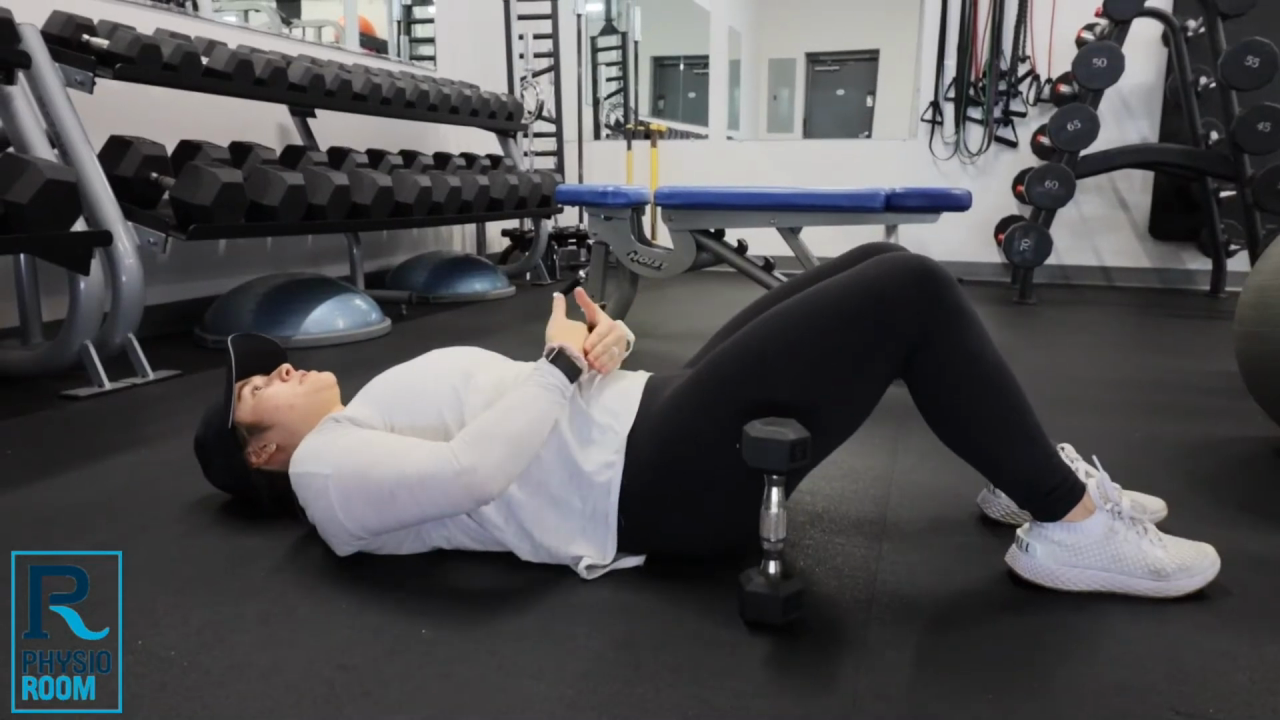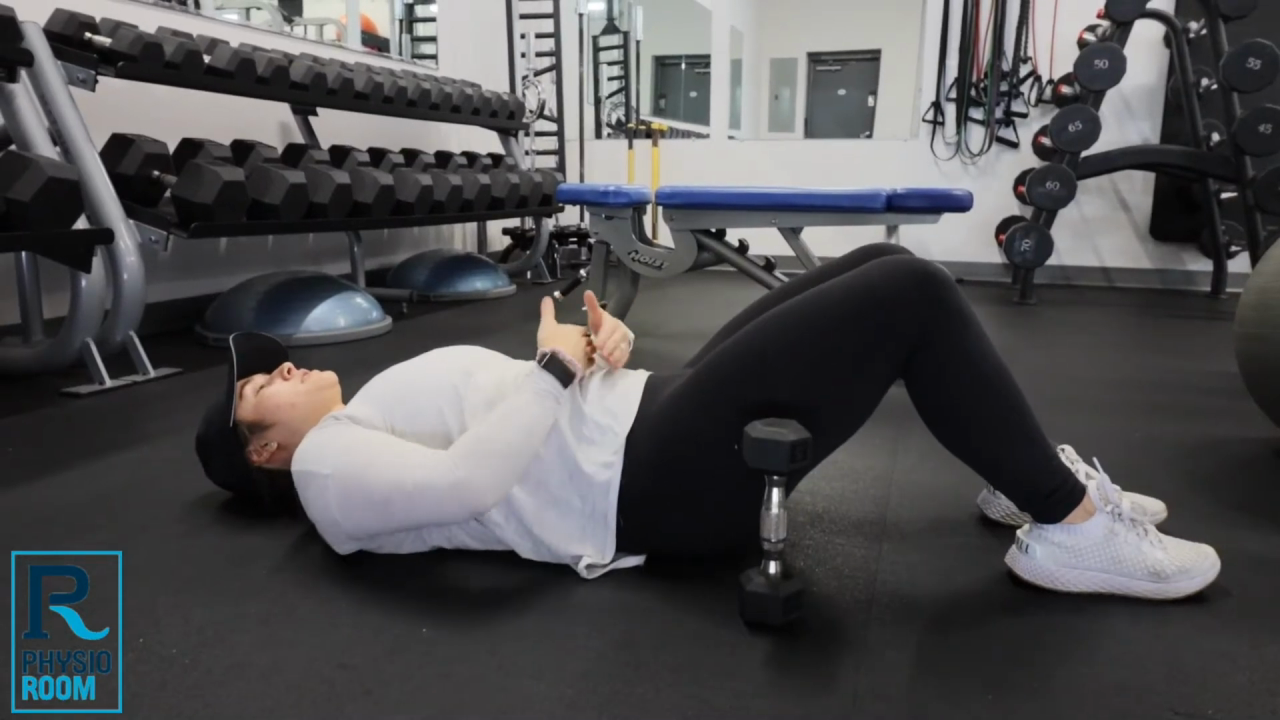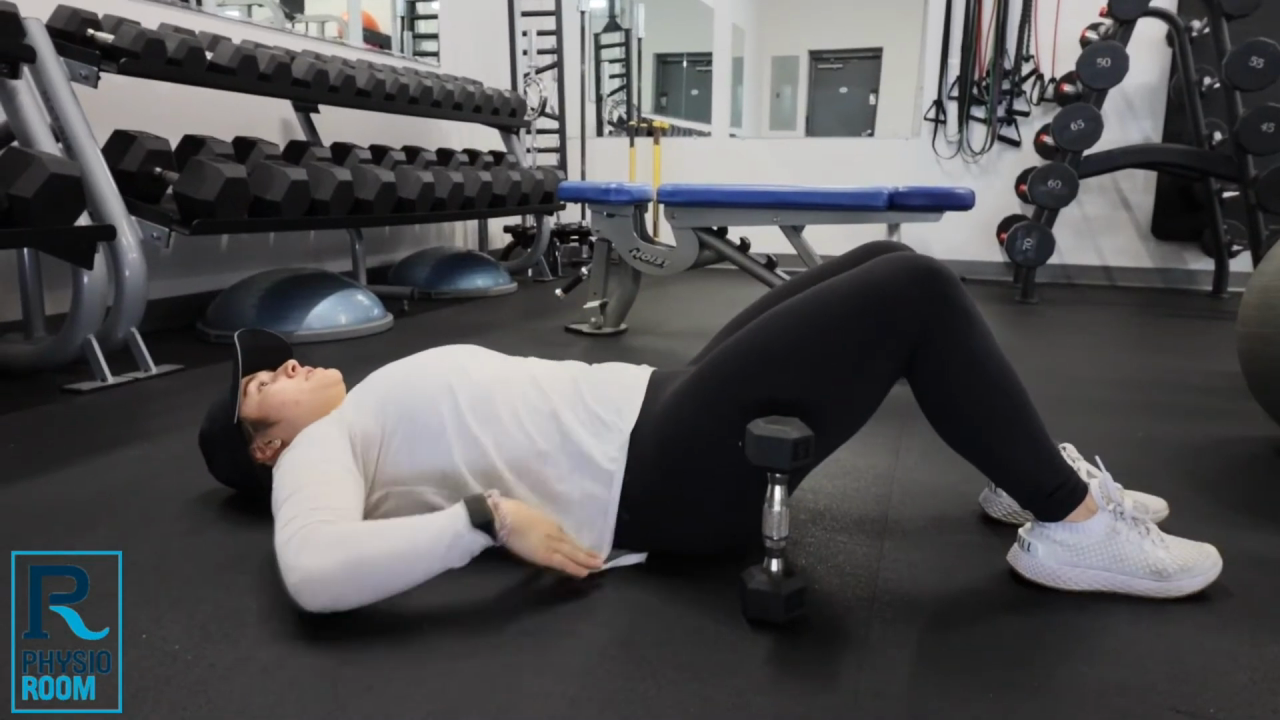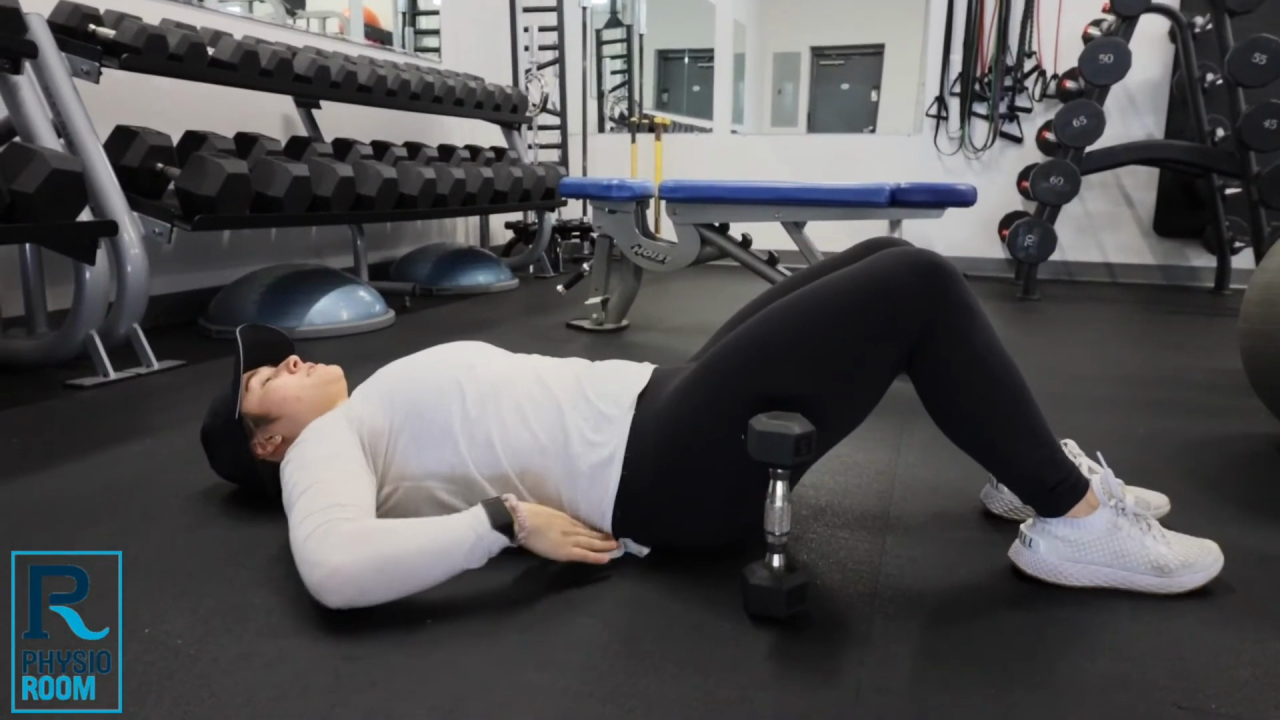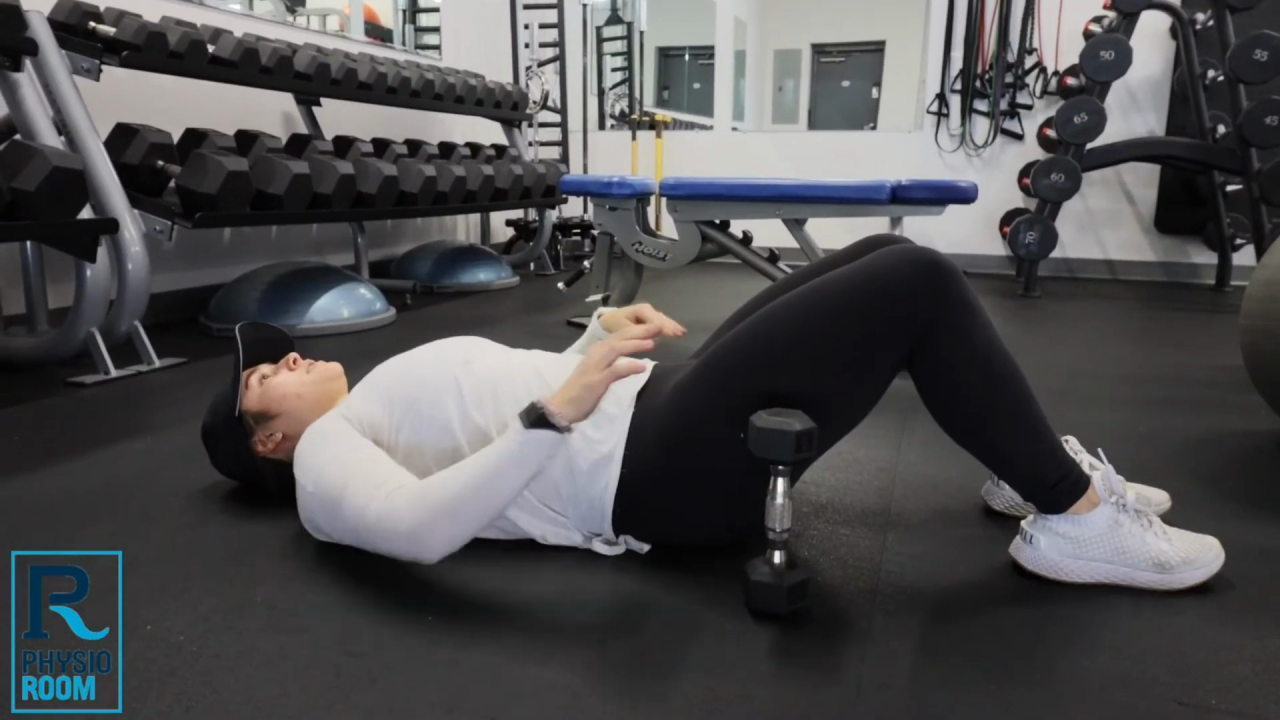
dt=0.4s
person 1, frame 1
left shoulder: (366, 419)
right shoulder: (329, 470)
right elbow: (479, 470)
left wrist: (598, 347)
right wrist: (562, 362)
left hip: (652, 416)
right hip: (665, 484)
left knee: (888, 271)
right knee: (909, 294)
left ankle: (1029, 476)
right ankle: (1069, 524)
person 1, frame 2
left shoulder: (370, 418)
right shoulder: (329, 468)
right elbow: (473, 479)
left wrist: (600, 348)
right wrist: (554, 365)
left hip: (652, 417)
right hip: (659, 486)
left knee: (886, 268)
right knee: (911, 300)
left ankle: (1031, 477)
right ankle: (1069, 528)
person 1, frame 3
left shoulder: (374, 416)
right shoulder: (320, 452)
right elbow: (318, 574)
right wrist: (486, 517)
left hip: (653, 409)
right hip: (669, 479)
left knee: (891, 268)
right knee: (916, 293)
left ankle: (1032, 475)
right ankle: (1071, 525)
person 1, frame 4
left shoulder: (377, 416)
right shoulder: (323, 451)
right elbow: (337, 571)
right wrist: (506, 520)
left hip: (657, 404)
right hip: (672, 476)
left knee: (892, 261)
right knee: (917, 287)
left ankle: (1032, 470)
right ankle: (1073, 521)
person 1, frame 5
left shoulder: (376, 410)
right shoulder: (329, 454)
right elbow: (420, 527)
left wrist: (601, 336)
right wrist: (547, 413)
left hip: (656, 412)
right hip: (667, 473)
left knee: (893, 259)
right knee: (918, 286)
left ankle: (1035, 469)
right ankle: (1074, 518)
